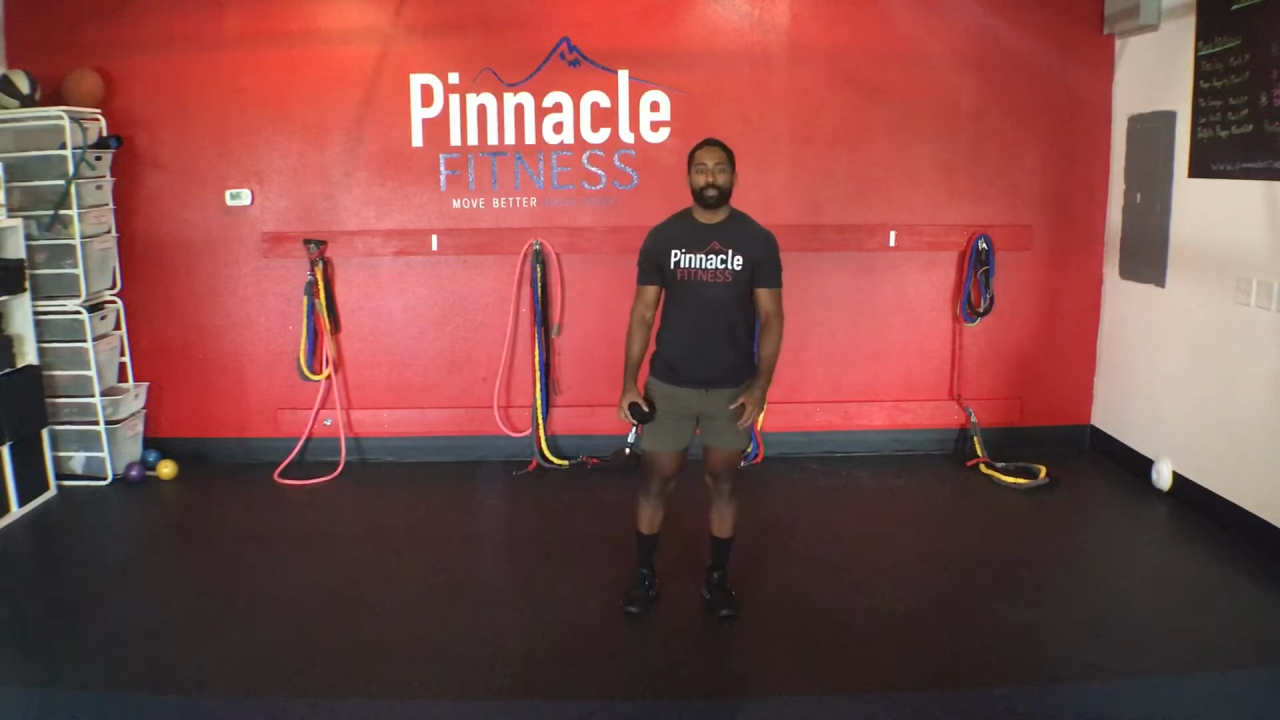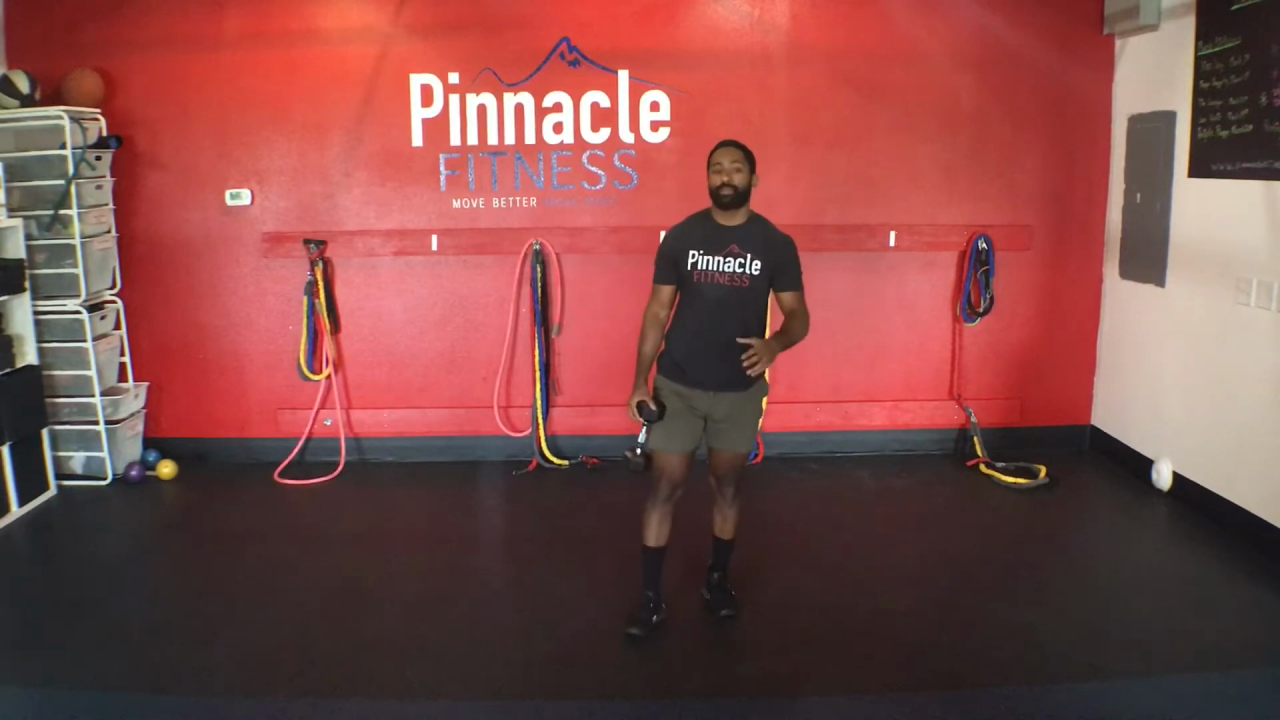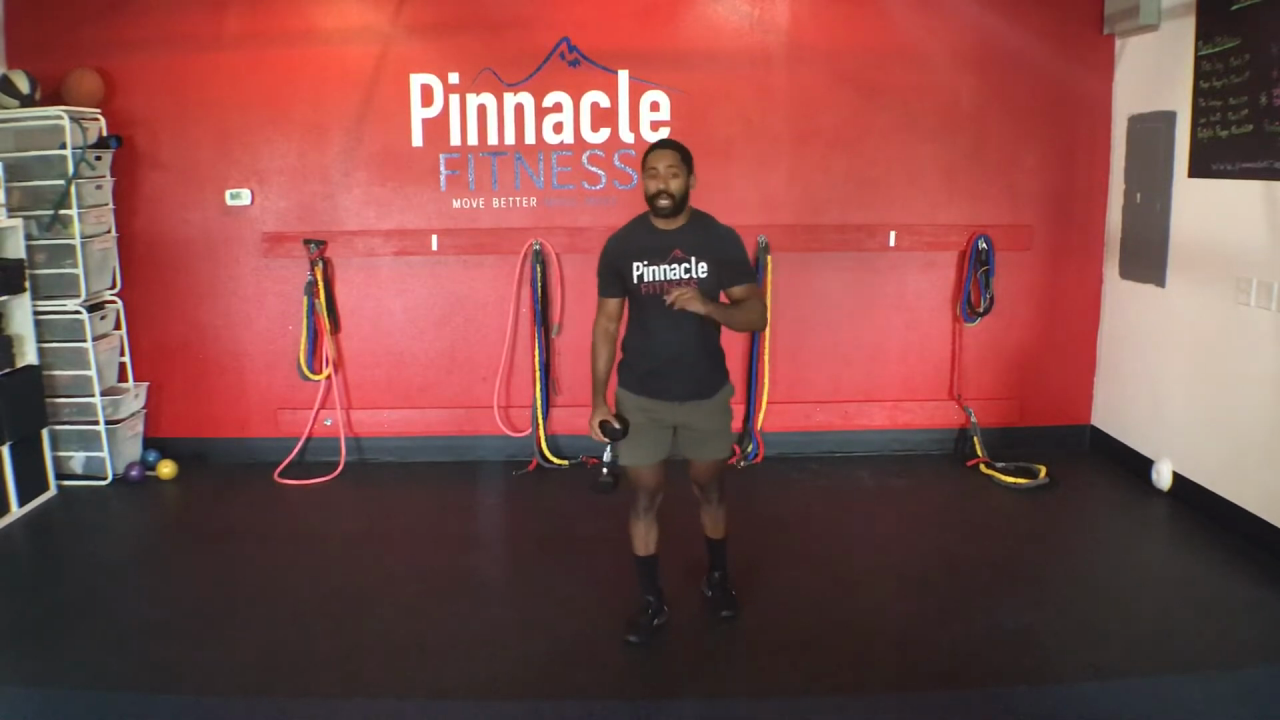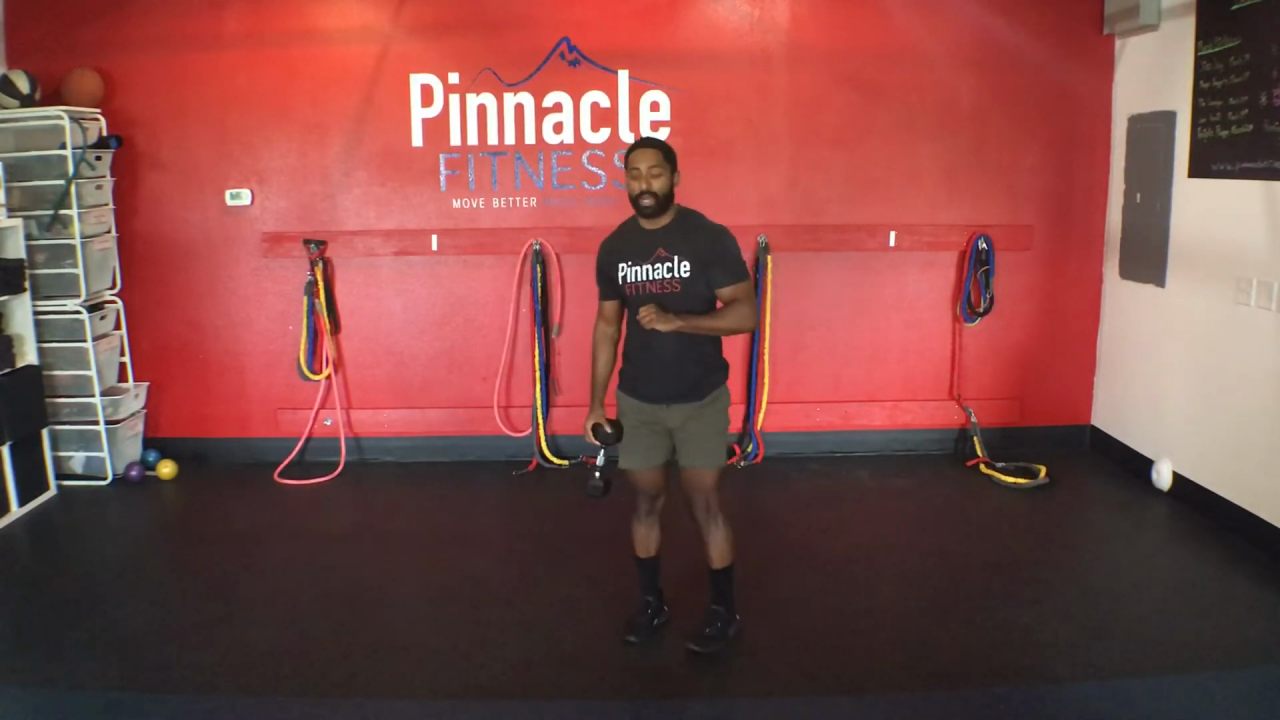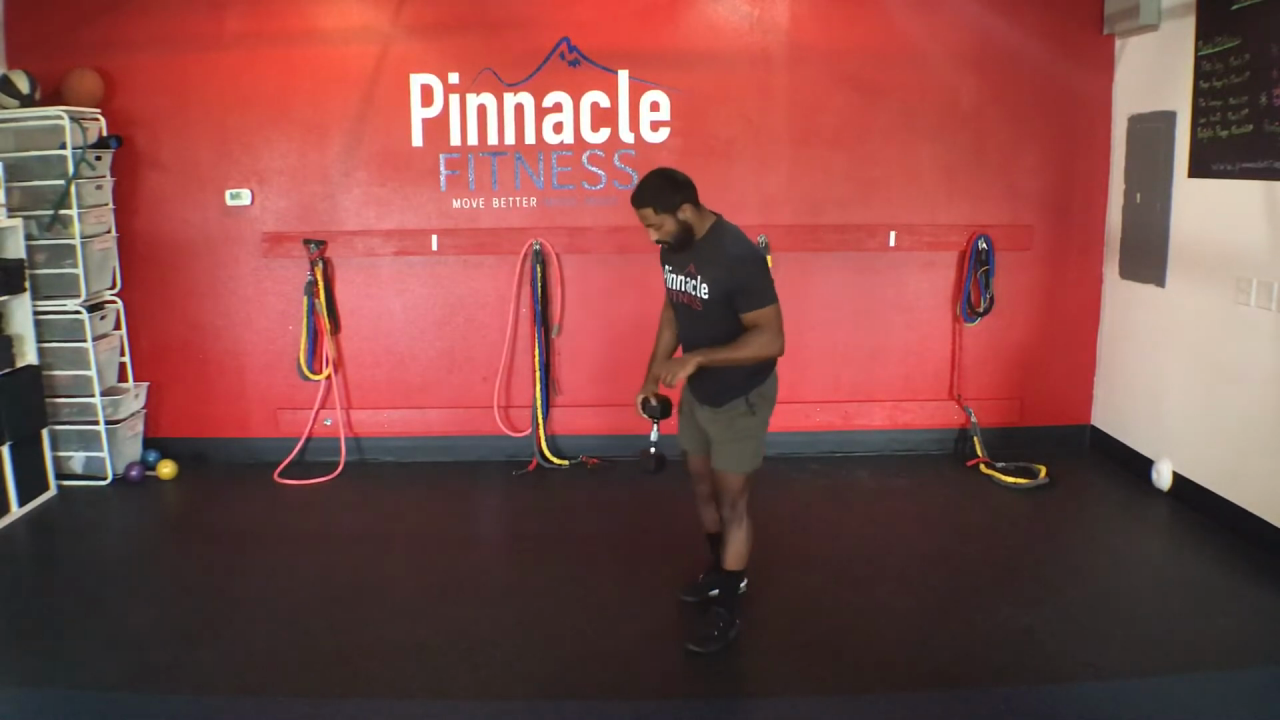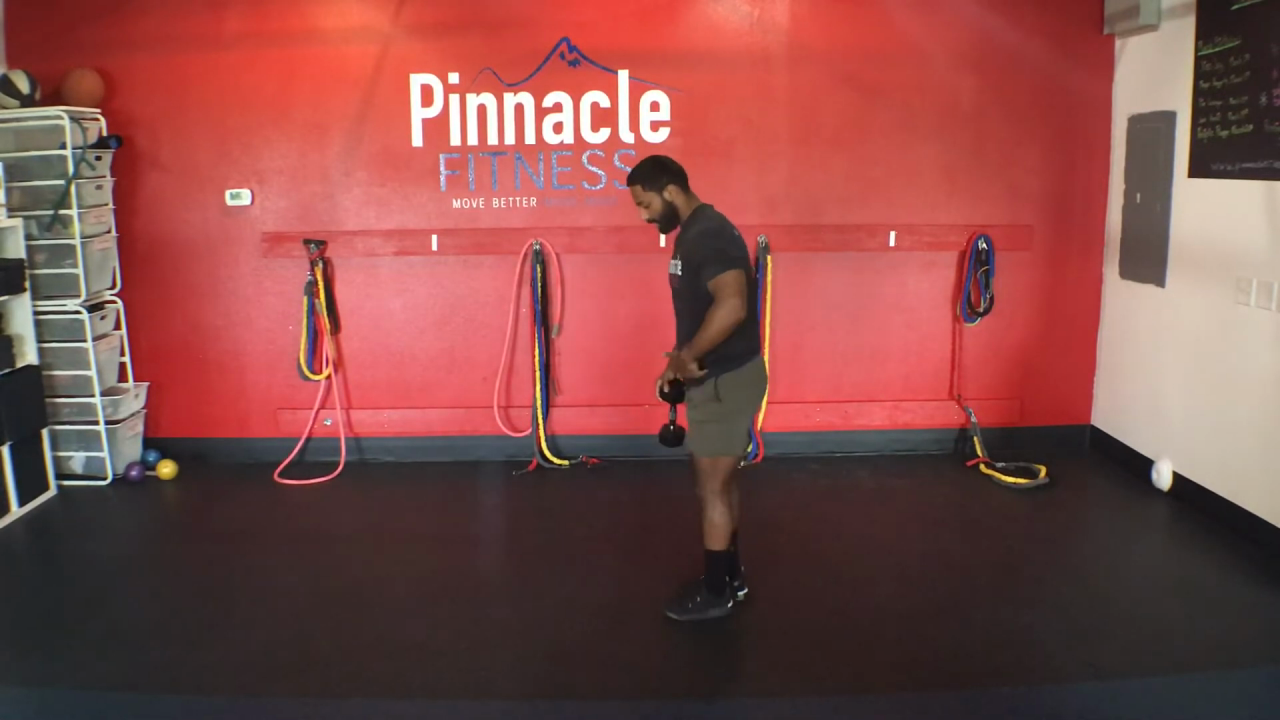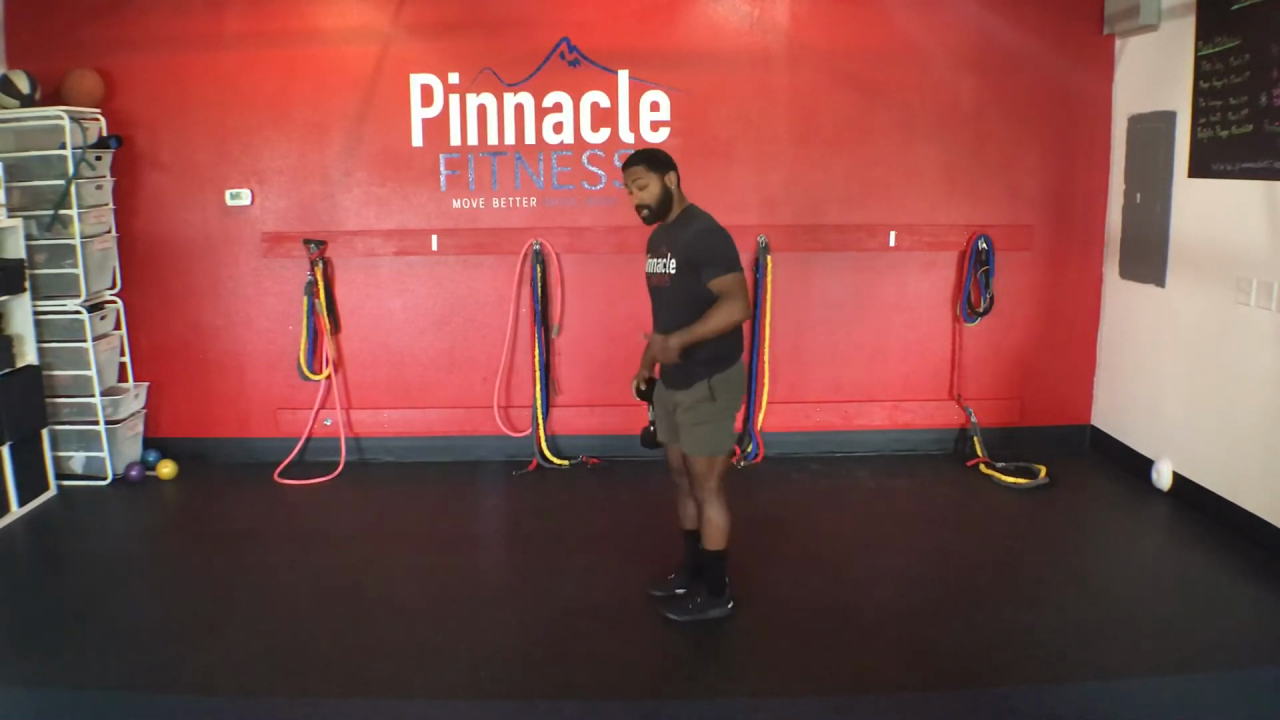
dt=0.7s
person 1, frame 1
left shoulder: (758, 240)
right shoulder: (662, 237)
left elbow: (771, 316)
right elbow: (643, 312)
left wrist: (760, 386)
right wrist: (629, 382)
left hip: (731, 387)
right hip: (669, 384)
left knee: (722, 484)
right knee: (657, 481)
left ankle: (717, 578)
right ankle: (644, 574)
person 1, frame 2
left shoulder: (776, 243)
right shoulder: (680, 237)
left elbow: (798, 314)
right elbow: (658, 310)
left wrist: (774, 345)
right wrist: (641, 380)
left hip: (739, 389)
right hip: (677, 385)
left knee: (727, 485)
right knee: (665, 487)
left ankle: (717, 578)
right ankle: (651, 596)
person 1, frame 3
left shoulder: (721, 240)
right shoulder: (620, 245)
left elbow: (755, 313)
right elbow: (607, 323)
left wrist: (706, 306)
right wrist: (599, 399)
left hip: (706, 393)
right hip: (640, 396)
left knee: (709, 489)
right knee: (645, 498)
left ankle: (717, 575)
right ankle: (651, 600)
person 1, frame 4
left shoulder: (710, 238)
right shoulder: (614, 247)
left elbow: (746, 314)
right elbow: (607, 325)
left wrist: (675, 320)
right wrist: (596, 402)
left hip: (700, 398)
right hip: (637, 399)
left knee: (704, 505)
right knee: (646, 501)
left ankle: (724, 609)
right ankle: (651, 602)
person 1, frame 5
left shoulder: (738, 257)
right shoulder: (674, 248)
left elbow: (770, 340)
left wrist: (697, 358)
right wrist: (653, 375)
left hip: (742, 398)
right hip: (699, 392)
left knee: (731, 503)
right knee: (702, 487)
left ankle: (726, 612)
right ankle: (722, 573)
person 1, frame 6
left shoulder: (708, 235)
right shoulder: (692, 232)
left elbow: (732, 305)
left wrist: (690, 355)
right wrist: (678, 362)
left hip: (728, 380)
right hip: (713, 376)
left knee: (711, 488)
right knee: (720, 481)
left ankle: (716, 591)
right ankle: (730, 574)
person 1, frame 7
left shoulder: (704, 235)
right shoulder: (658, 238)
left elbow: (737, 305)
left wrist: (680, 343)
right wrist: (648, 362)
left hip: (710, 382)
right hip: (675, 380)
left knee: (707, 488)
right knee: (682, 479)
left ankle: (716, 593)
right ankle: (693, 571)
